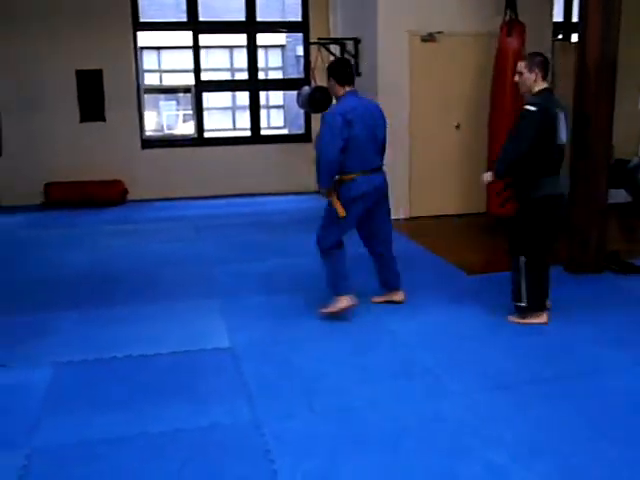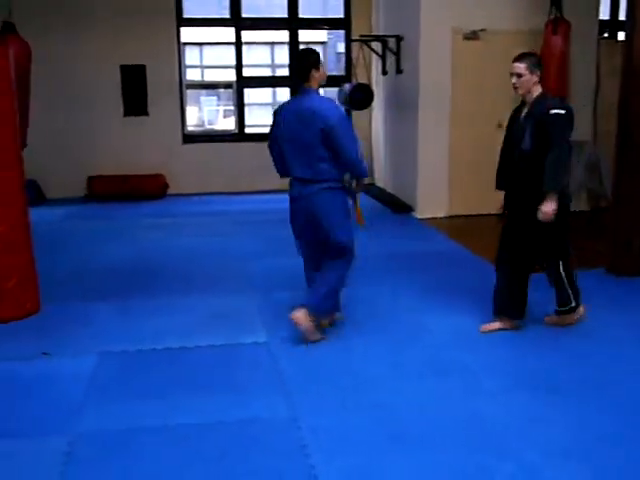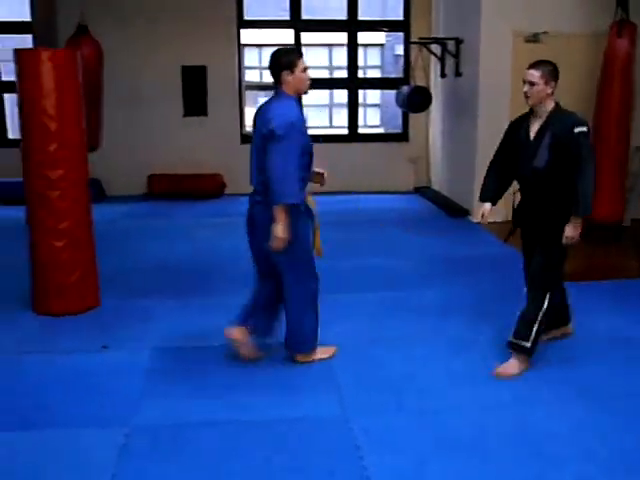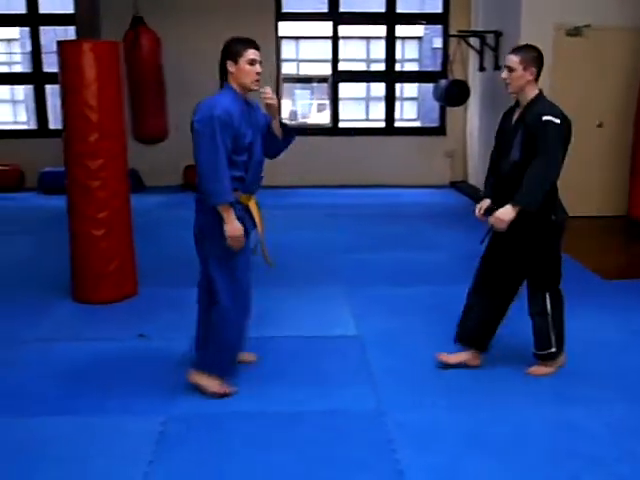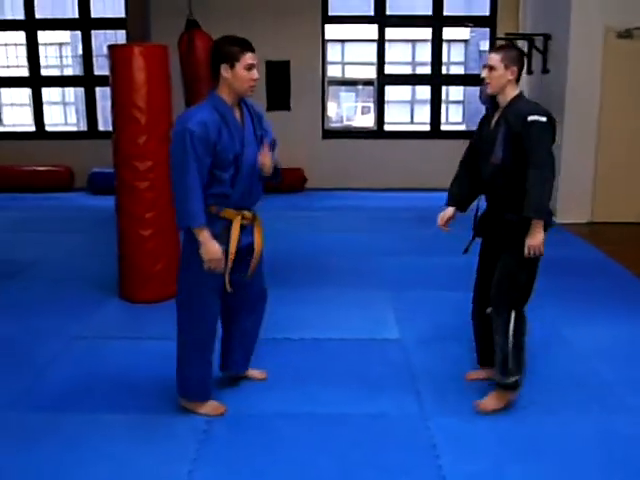
dt=0.5s
person 1, frame 1
left shoulder: (335, 114)
right shoulder: (375, 109)
left elbow: (327, 155)
left wrist: (326, 186)
left hip: (352, 186)
right hip: (377, 180)
left knee: (328, 241)
right knee: (380, 239)
left ankle: (342, 295)
right ankle: (393, 289)
person 1, frame 2
left shoulder: (283, 112)
right shoulder: (329, 109)
left elbow: (276, 152)
right elbow: (348, 150)
right wrist: (360, 174)
left hip: (299, 192)
right hip: (327, 192)
left knee: (316, 254)
right knee: (340, 254)
left ankle: (325, 311)
right ankle: (310, 310)
person 1, frame 3
left shoulder: (268, 110)
right shoulder: (288, 115)
right elbow: (282, 171)
left wrist: (307, 173)
right wrist: (281, 221)
left hip: (261, 205)
right hip: (280, 209)
left knee: (272, 276)
right knee: (300, 278)
left ankle: (246, 328)
right ankle: (304, 347)
person 1, frame 4
left shoulder: (248, 108)
right shoulder: (215, 110)
left elbow: (272, 149)
right elbow: (213, 170)
left wrist: (273, 117)
right wrist: (228, 217)
left hip: (239, 209)
right hip: (222, 212)
left knee: (217, 285)
right knee: (231, 290)
left ankle: (218, 352)
right ankle: (208, 369)
person 1, frame 5
left shoulder: (252, 114)
right shoulder: (196, 124)
left elbow: (262, 160)
right elbow: (187, 188)
left wrist: (267, 164)
right wrist: (205, 239)
left hip: (244, 225)
right hip: (211, 228)
left knee: (250, 297)
right knee: (200, 311)
left ankle: (235, 365)
right ankle: (193, 393)
person 2, frame 1
left shoulder: (535, 107)
right shoulder: (554, 107)
left elbow: (519, 147)
left wrist: (495, 172)
left hip: (536, 189)
right hip: (551, 187)
left knee: (525, 248)
right knee: (539, 244)
left ankle: (534, 310)
right ankle: (540, 298)
person 2, frame 2
left shoulder: (554, 111)
right shoulder: (518, 113)
left elbow: (559, 157)
left wrist: (552, 197)
right wrist: (504, 188)
left hip: (545, 199)
right hip: (520, 197)
left knee: (552, 256)
right knee: (508, 256)
left ankle: (571, 307)
right ankle: (508, 315)
person 2, frame 3
left shoulder: (571, 126)
right shoulder: (519, 126)
left elbow: (583, 175)
right elbow: (501, 165)
left wrist: (576, 220)
right wrist: (488, 199)
left hip: (557, 217)
right hip: (530, 212)
left knee: (540, 281)
right knee: (540, 275)
left ankle: (521, 353)
right ankle: (560, 323)
person 2, frame 4
left shoulder: (549, 117)
right shoulder: (511, 115)
left elbow: (545, 169)
left wrist: (514, 207)
right wrist: (489, 197)
left hip: (540, 218)
right hip: (508, 215)
left knee: (542, 287)
right knee: (488, 281)
left ankle: (552, 355)
right ankle: (472, 349)
person 2, frame 5
left shoulder: (532, 117)
right shoulder: (490, 118)
left elbow: (541, 173)
right elbow: (472, 166)
left wrist: (536, 224)
right wrist: (454, 204)
left hip: (521, 226)
right hip: (495, 220)
left knee: (504, 301)
right knee: (484, 298)
left ankle: (507, 384)
right ankle: (494, 362)
